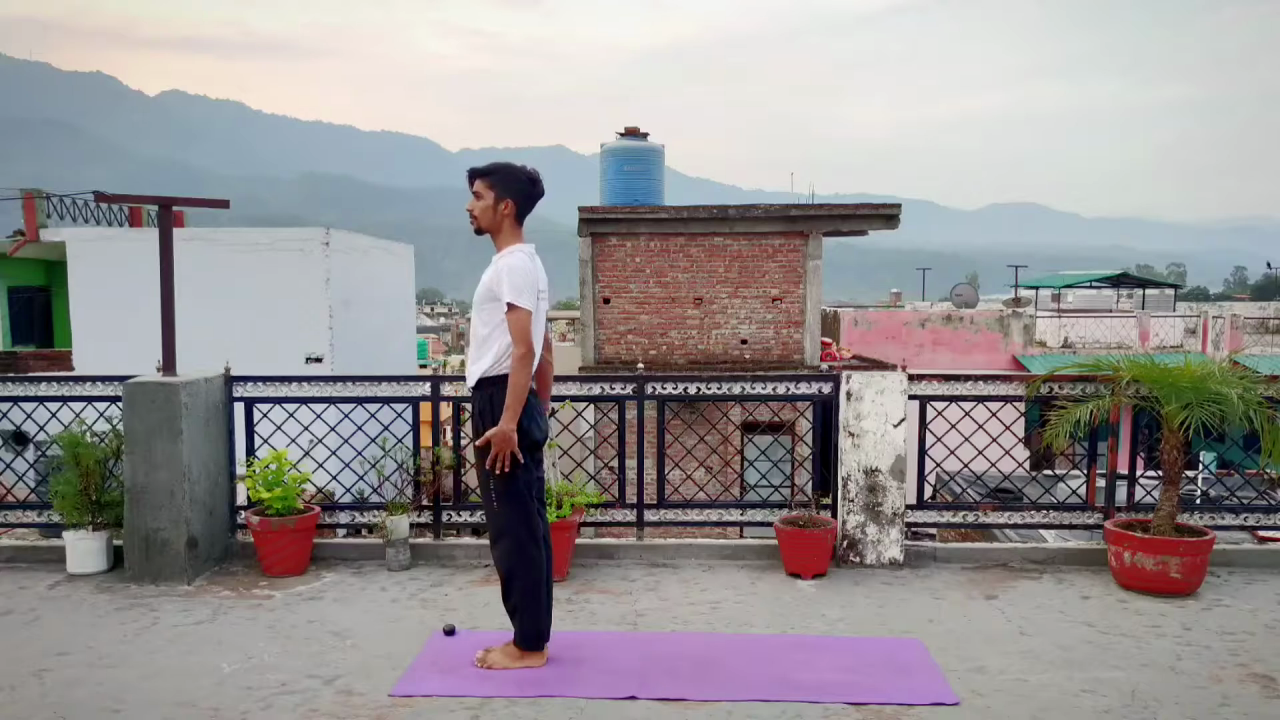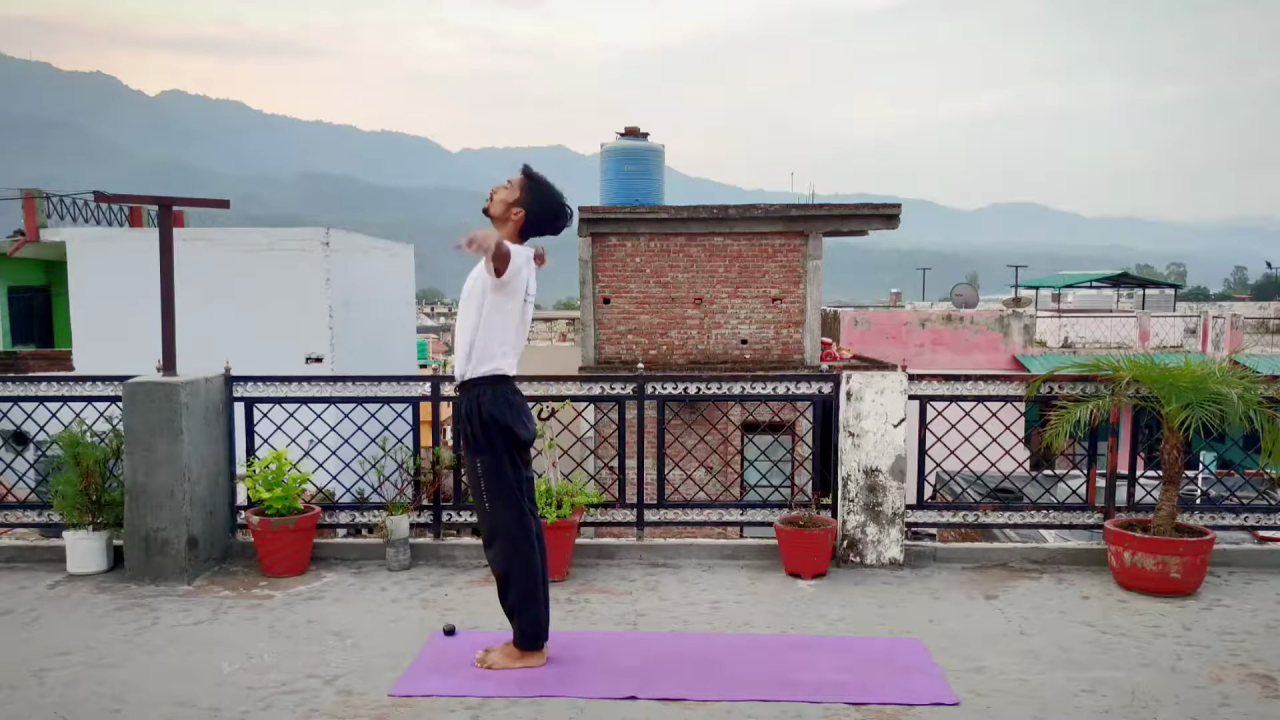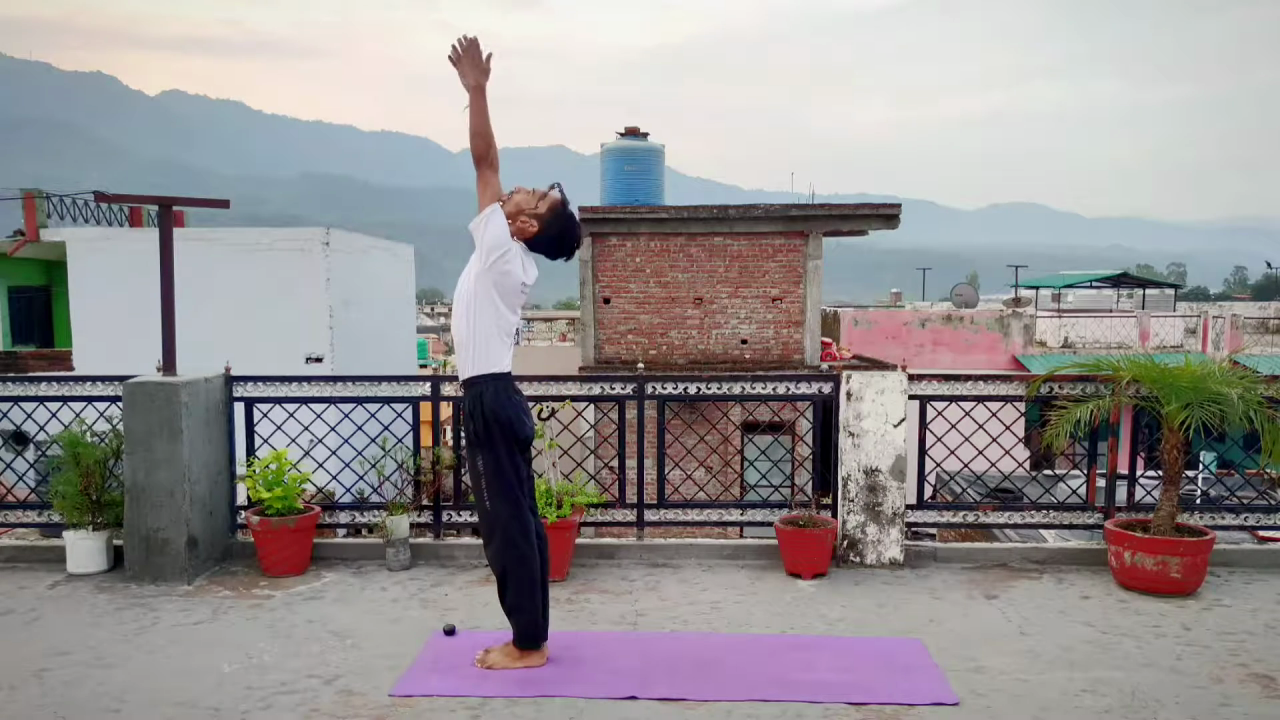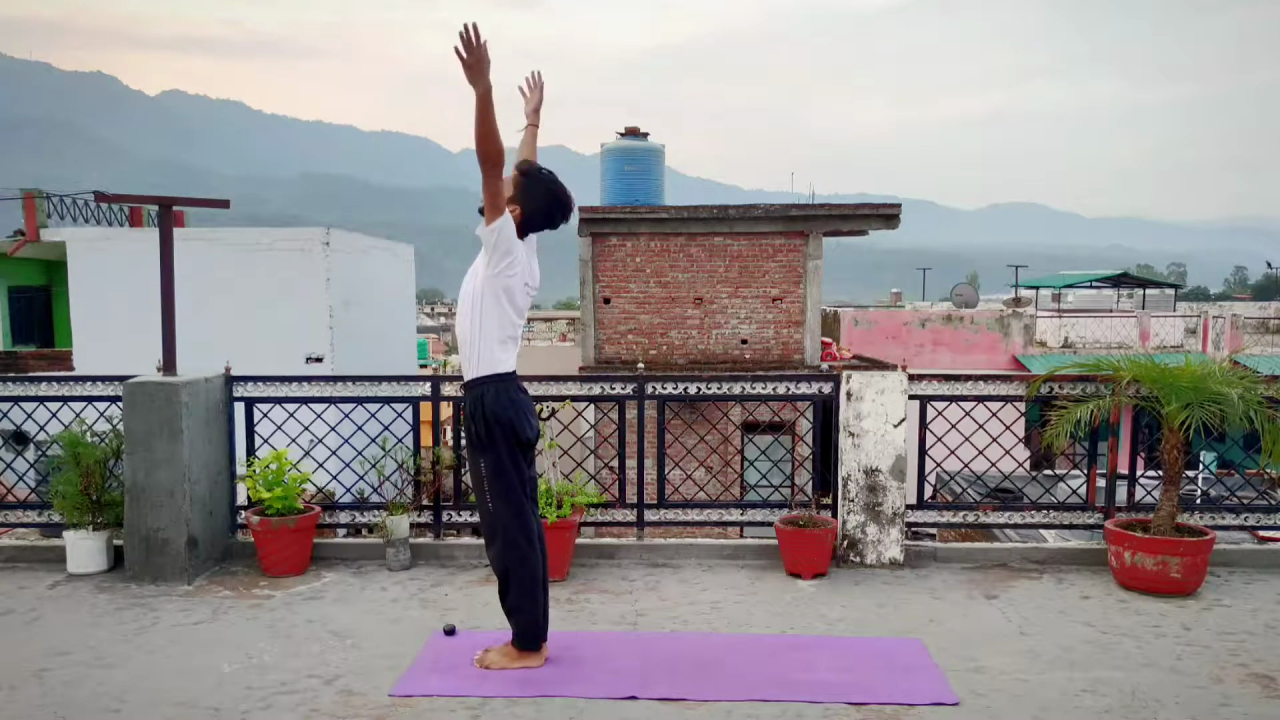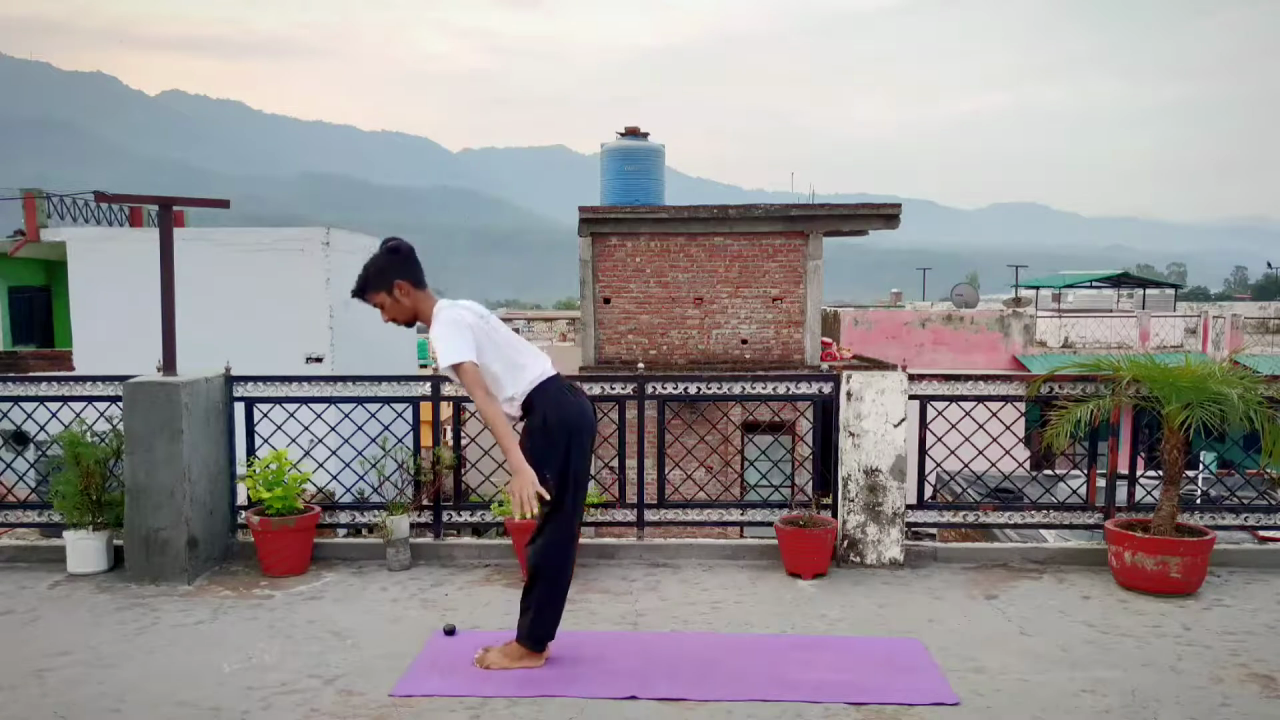
dt=0.5s
person 1, frame 1
left shoulder: (511, 265)
right shoulder: (524, 263)
left elbow: (522, 349)
right elbow: (542, 346)
left wrist: (507, 421)
right wrist: (538, 407)
left hip: (501, 401)
right hip: (513, 404)
left knee: (512, 526)
right knee: (525, 524)
left ankle: (527, 646)
right ankle: (530, 635)
person 1, frame 2
left shoulder: (509, 255)
right shoulder: (519, 256)
left elbow: (501, 252)
left wrist: (490, 240)
left hip: (488, 400)
right hip: (497, 400)
left knee: (507, 524)
right knee: (517, 521)
left ankle: (528, 644)
right ankle: (531, 635)
person 1, frame 3
left shoulder: (501, 248)
right shoulder: (514, 257)
left elbow: (485, 163)
right elbow: (490, 167)
left wrist: (475, 88)
right wrist: (477, 89)
left hip: (488, 400)
right hip: (497, 398)
left knee: (507, 524)
right knee: (516, 522)
left ankle: (528, 645)
right ankle: (529, 636)
person 1, frame 4
left shoulder: (506, 252)
right shoulder: (521, 254)
left elbow: (491, 166)
right elbow: (519, 168)
left wrist: (482, 90)
right wrist: (533, 117)
left hip: (490, 399)
right hip: (502, 397)
left knee: (508, 522)
right knee: (516, 520)
left ankle: (527, 646)
right ankle: (530, 635)
person 1, frame 5
left shoulder: (445, 328)
right shoulder: (458, 311)
left elbow: (486, 398)
left wrist: (518, 465)
left hip: (554, 417)
right hip: (563, 409)
left knee: (549, 533)
right knee: (553, 532)
left ankle: (530, 647)
right ankle: (532, 639)
